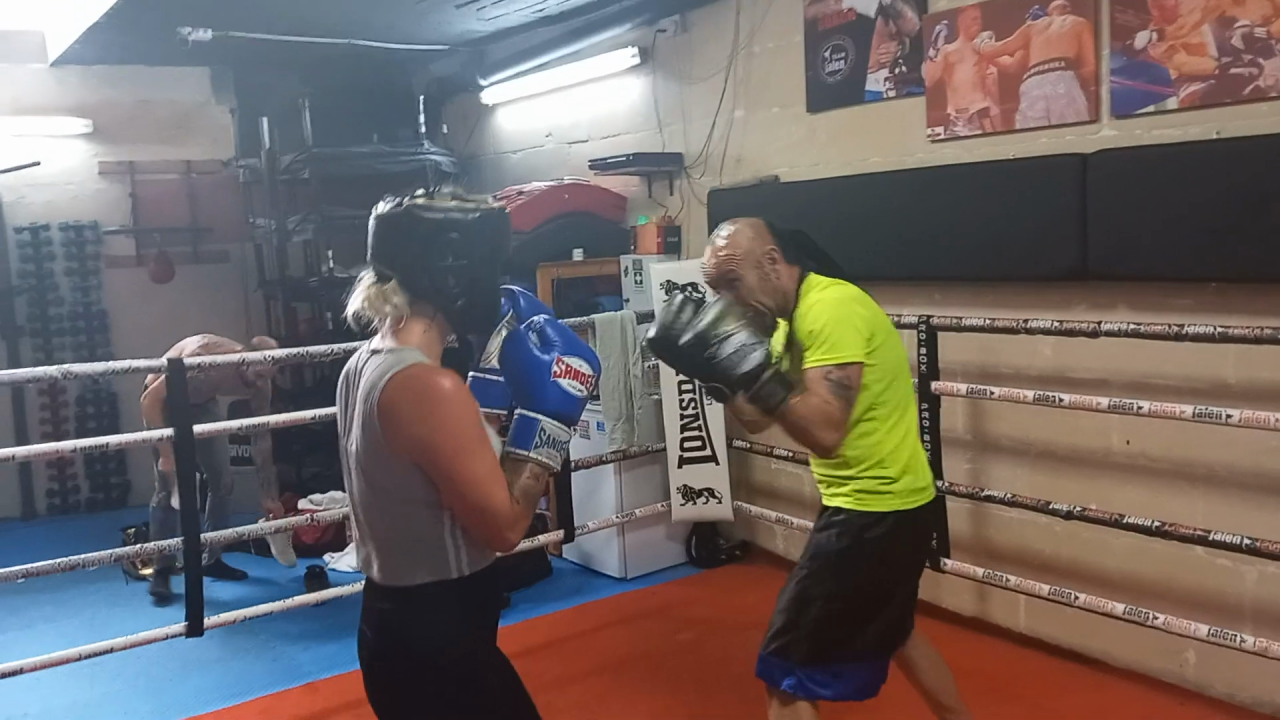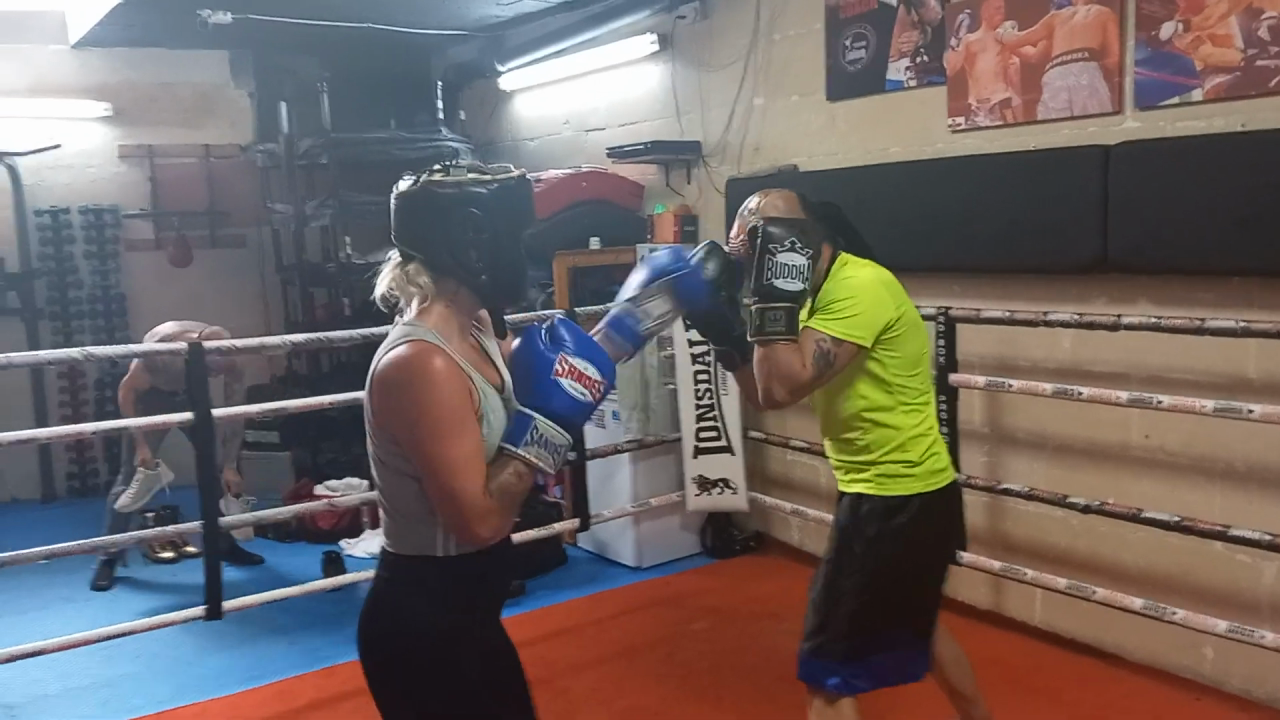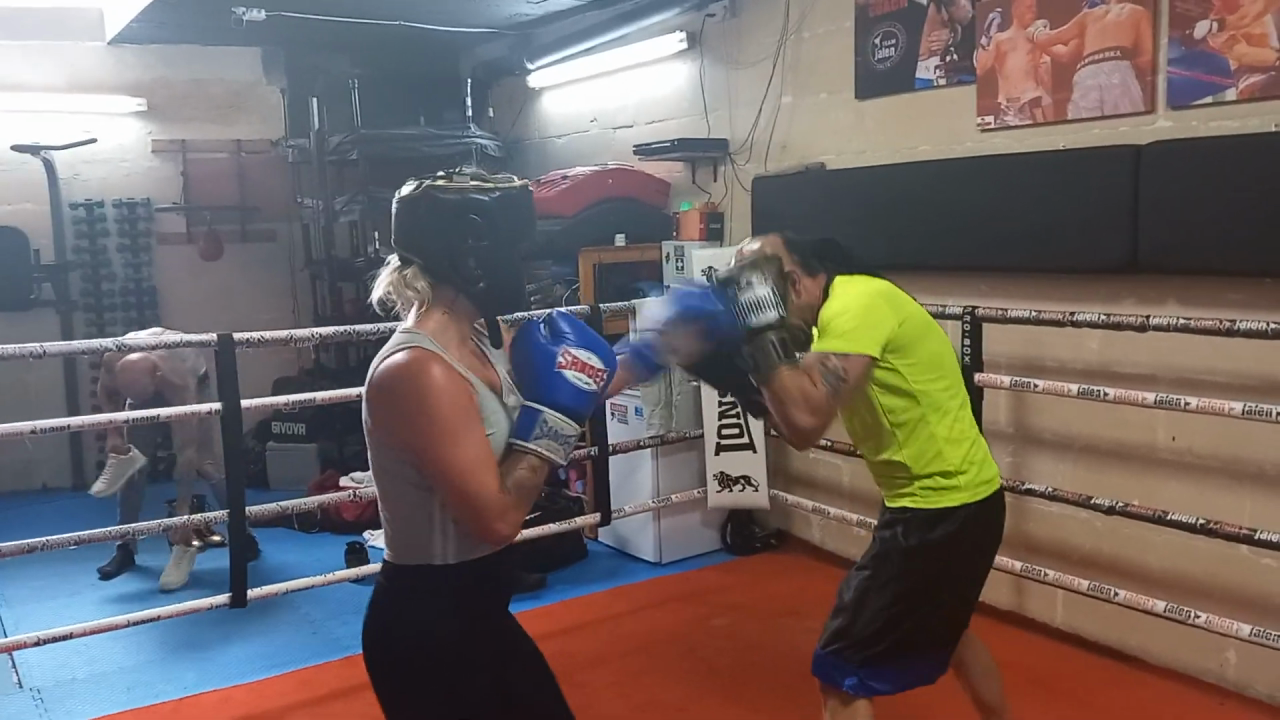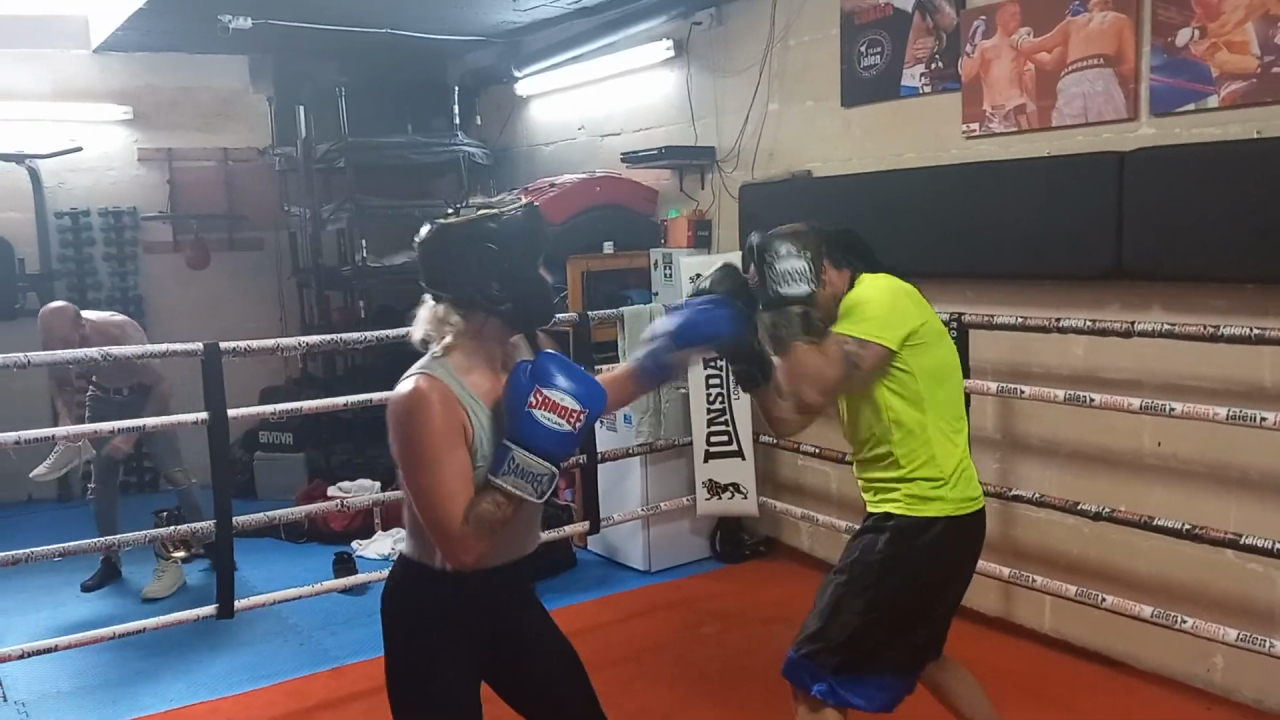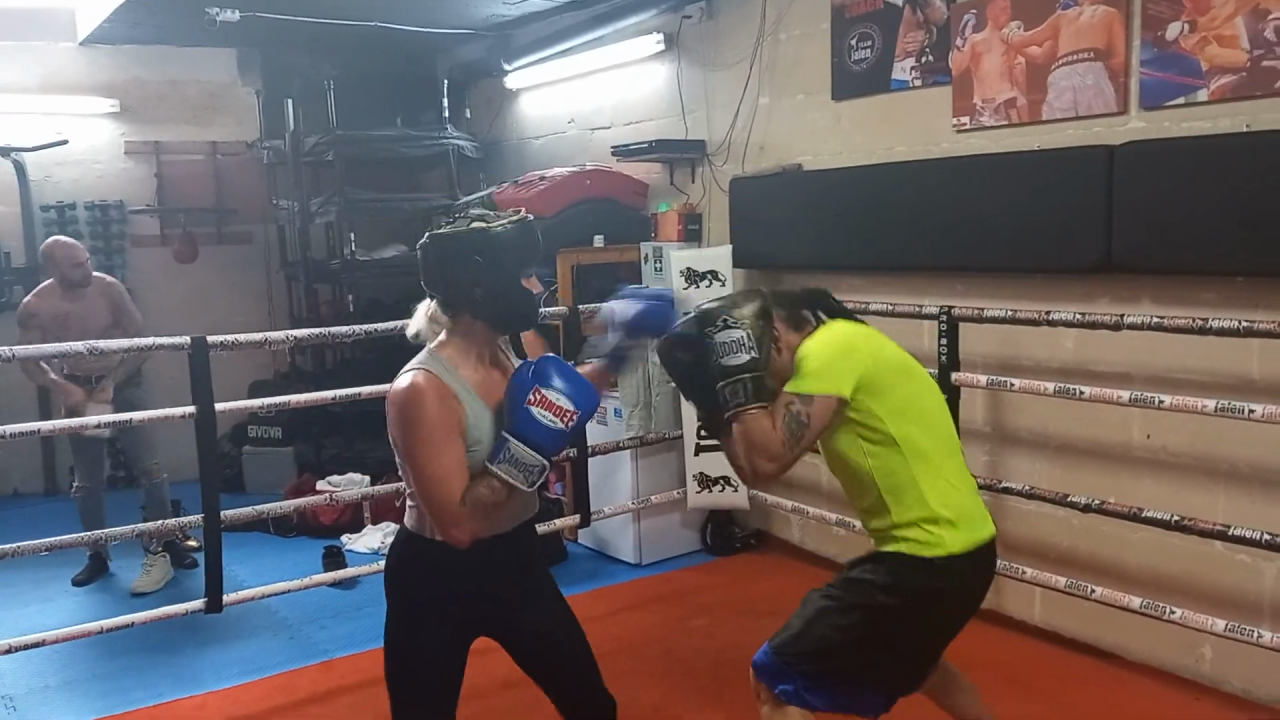
dt=0.4s
person 1, frame 1
left shoulder: (368, 365)
right shoulder: (427, 386)
right elbow: (504, 527)
left wrist: (497, 377)
right wrist: (547, 413)
left hip: (410, 622)
right hip: (434, 641)
person 1, frame 2
left shoulder: (469, 327)
right shoulder: (418, 364)
left elbow: (530, 377)
right elbow: (480, 520)
left wrist: (631, 322)
right wrist: (548, 416)
right hip: (421, 619)
person 1, frame 3
left shoulder: (467, 337)
right shoulder: (414, 369)
right elbow: (497, 516)
right wrist: (556, 412)
left hip: (472, 609)
right hip: (427, 622)
person 1, frame 4
left shoulder: (515, 346)
right shoulder: (424, 399)
left elbow: (586, 399)
right elbow: (461, 547)
left wrist: (658, 360)
right wrist: (530, 450)
left hip: (506, 596)
right hip: (434, 608)
person 1, frame 5
left shoulder: (502, 346)
right shoulder: (420, 391)
left elbow: (574, 391)
right elbow: (458, 525)
left wrist: (621, 349)
right wrist: (530, 445)
left hip: (510, 562)
right hip: (430, 577)
person 2, frame 1
left shoulder: (830, 307)
right shoulder: (793, 317)
left elbow: (825, 430)
right elbow: (759, 415)
left wrist: (754, 364)
right wrist: (712, 367)
left hip: (875, 514)
right hip: (893, 507)
left knee: (785, 673)
right knee: (888, 632)
person 2, frame 2
left shoulder: (860, 285)
right shoulder: (828, 290)
left elbow: (783, 386)
right elbow: (765, 394)
left wrist: (779, 289)
right wrist: (725, 329)
left hip: (896, 500)
right hip: (912, 494)
left knee: (828, 670)
right knee: (911, 623)
person 2, frame 3
left shoulder: (855, 305)
right shoulder: (838, 314)
left elbow: (808, 418)
right elbow: (800, 431)
left wrist: (762, 328)
right wrist: (746, 376)
left hip: (945, 510)
right hip: (962, 503)
left knee: (841, 671)
right knee: (943, 626)
person 2, frame 4
left shoulder: (879, 297)
right shoulder: (850, 313)
left elbow: (813, 392)
right elbow: (787, 418)
left wrist: (787, 303)
right wrist: (742, 349)
left hip: (920, 524)
right hip: (942, 520)
right knee: (913, 653)
person 2, frame 5
left shoulder: (831, 345)
left elbow: (765, 461)
right elbow: (757, 462)
left wrist: (733, 368)
right wrist: (705, 395)
left hip: (927, 559)
right hip: (962, 551)
left knee: (776, 681)
right knee: (906, 655)
person 3, frame 1
left shoulder: (259, 381)
right shoulder: (202, 359)
left elbow: (261, 439)
right elbow: (150, 398)
left wrist: (268, 495)
right wrist: (166, 452)
left hip: (203, 404)
right hip: (165, 399)
left knee: (221, 481)
right knee: (169, 480)
left ankle: (213, 560)
right ankle: (161, 570)
person 3, frame 2
left shoulder: (230, 363)
right elbow: (126, 392)
left wrist: (230, 466)
right wrist: (140, 444)
left hip: (191, 395)
right hip: (150, 395)
left knee: (218, 467)
right knee: (133, 474)
left ankle: (226, 544)
right ankle: (109, 558)
person 3, frame 3
left shoulder: (179, 379)
right shoulder: (115, 360)
left elbow: (188, 451)
right elbow: (106, 391)
left wrist: (182, 513)
right wrist: (114, 432)
left hip: (193, 384)
right hip: (148, 385)
left knee: (208, 465)
right knee: (130, 466)
right ankle: (126, 548)
person 3, frame 4
left shoulder: (118, 333)
right shoulder: (53, 341)
left elbow: (163, 389)
right elbow: (61, 381)
left wrist: (132, 436)
right wrist: (64, 417)
left hip: (145, 395)
right hip: (103, 394)
left knee: (173, 473)
right knee: (102, 483)
right ankle: (110, 562)
person 3, frame 5
left shoulder: (108, 288)
right shoulder: (34, 307)
left elbow: (140, 342)
right elbow: (28, 362)
left wrist: (111, 382)
right wrist: (62, 387)
left hip: (122, 384)
right hip: (77, 392)
left knee: (147, 466)
right knee: (87, 479)
left ankle: (167, 543)
right ankle: (98, 555)
